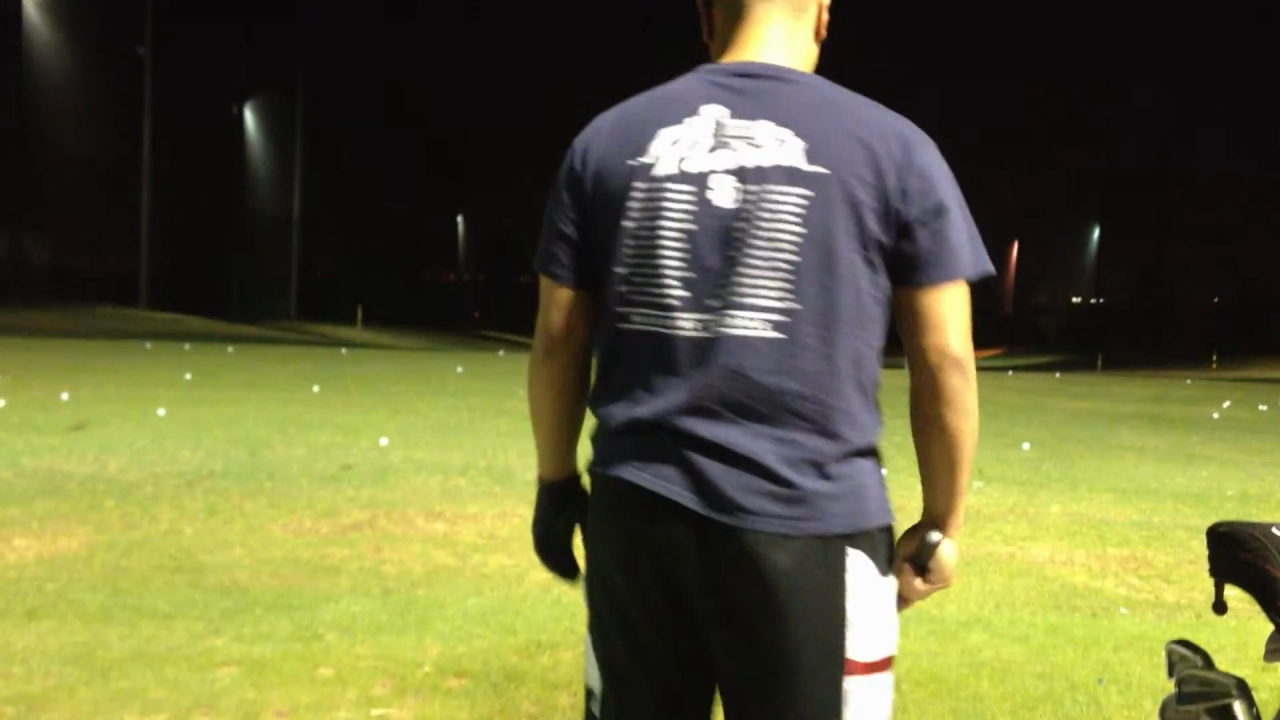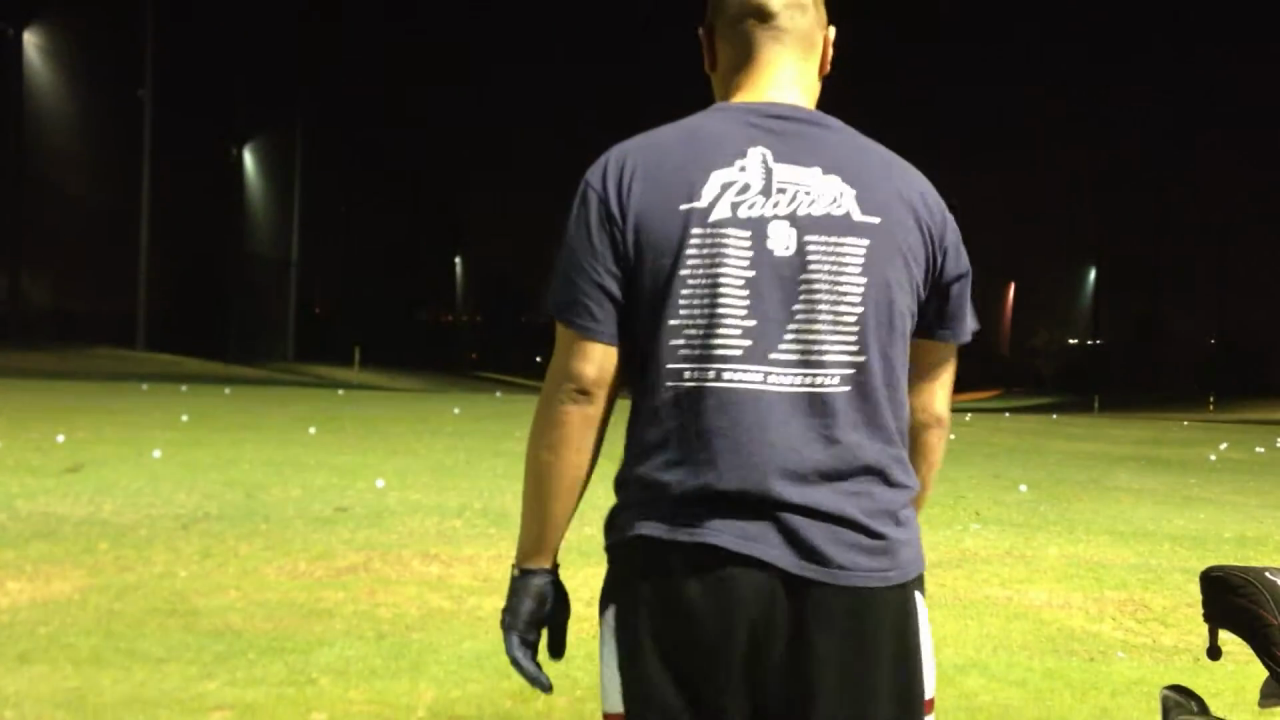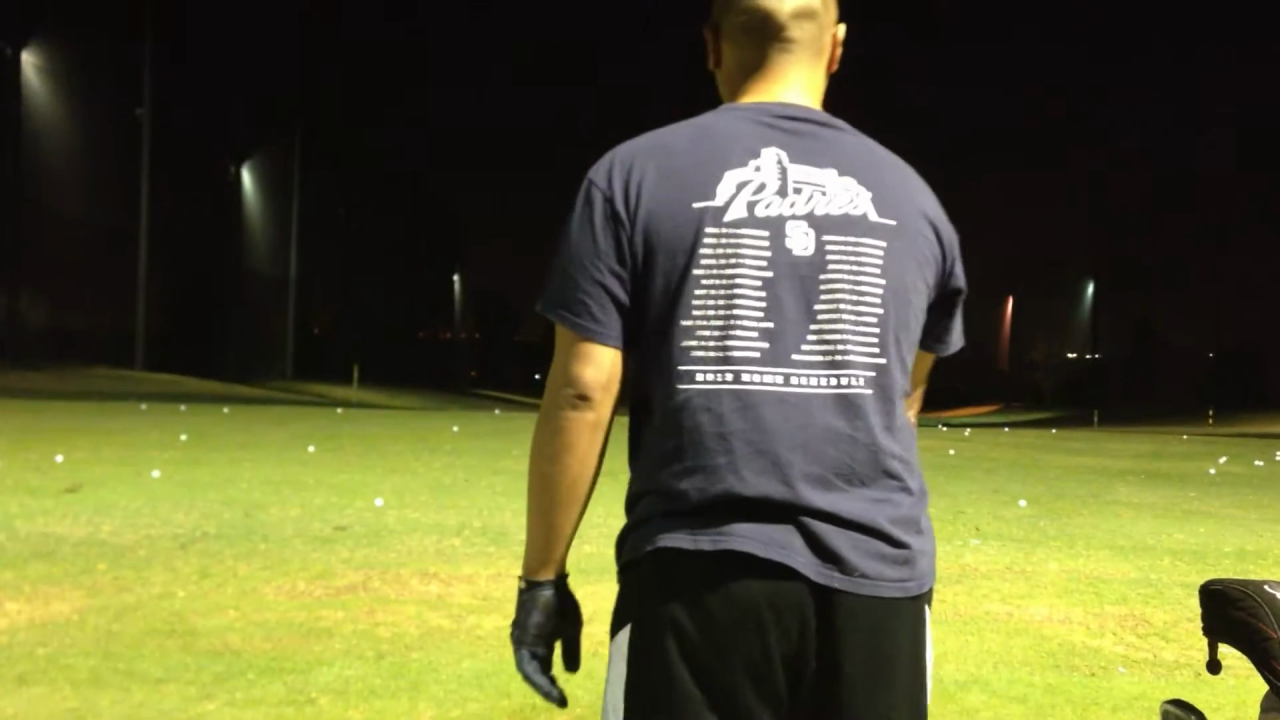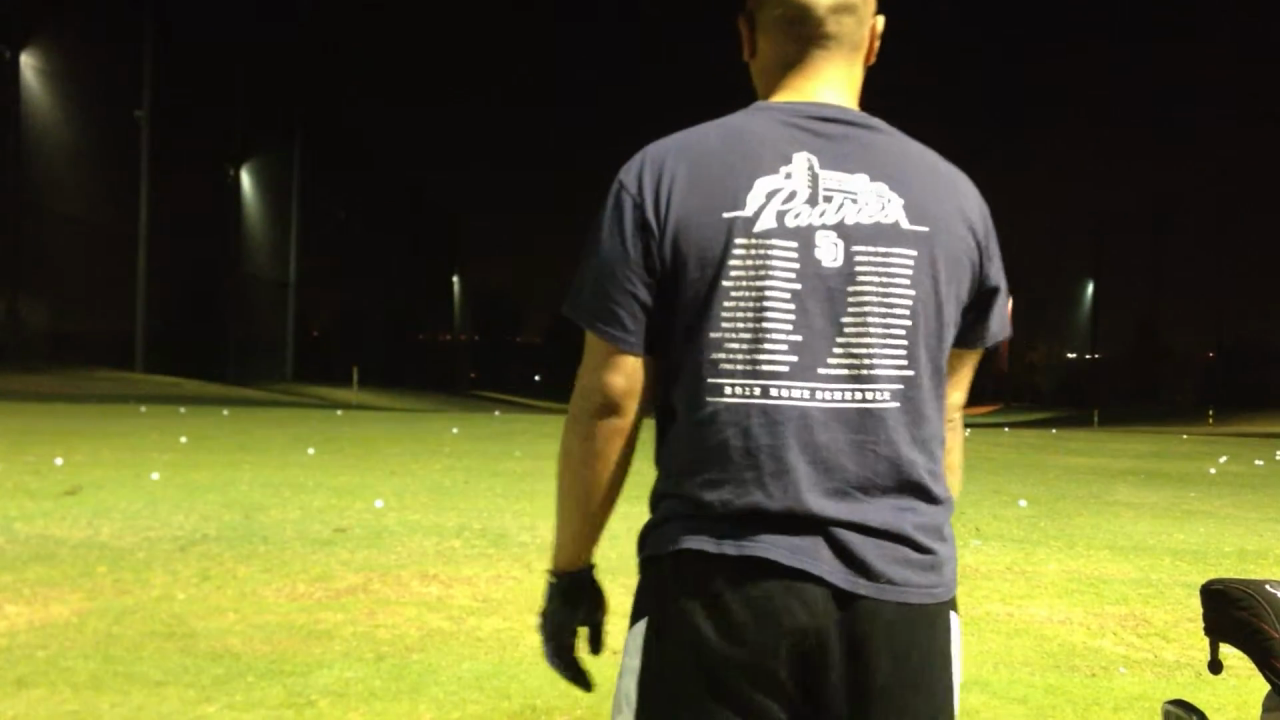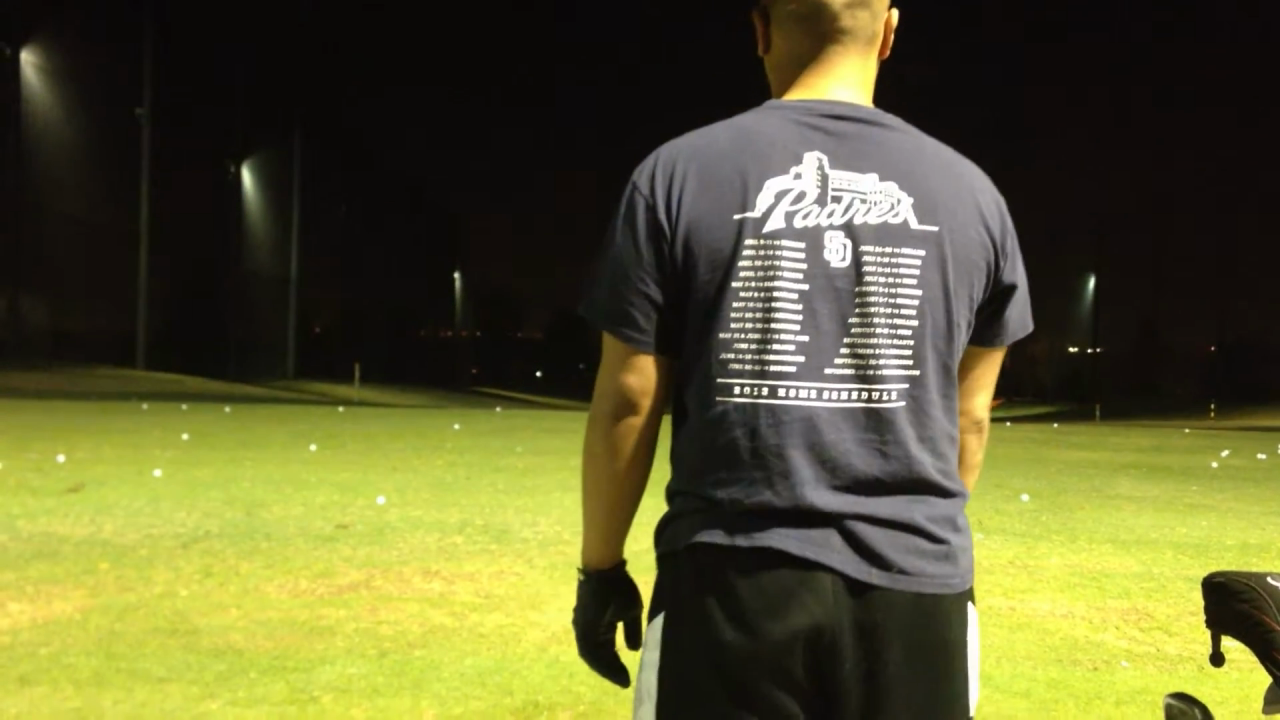
dt=0.3s
person 1, frame 1
left shoulder: (610, 135)
right shoulder: (893, 146)
left elbow: (559, 337)
right elbow: (946, 359)
left wrist: (557, 481)
right wrist: (940, 521)
left hip: (640, 508)
right hip: (810, 524)
person 1, frame 2
left shoulder: (628, 175)
right shoulder: (910, 193)
left elbow: (580, 389)
right elbow: (927, 414)
left wrist: (535, 566)
left hip: (676, 568)
right hip: (860, 574)
person 1, frame 3
left shoulder: (633, 176)
right shoulder: (912, 198)
left elbow: (582, 396)
left wrist: (543, 577)
left hip: (695, 579)
right hip: (877, 581)
person 1, frame 4
left shoulder: (665, 174)
right shoulder: (953, 197)
left elbow: (609, 403)
right elbow: (943, 415)
left wrist: (571, 571)
left hip: (714, 587)
right hip: (898, 593)
person 1, frame 5
left shoulder: (678, 175)
right shoulder: (969, 192)
left elbow: (627, 402)
right elbow: (968, 419)
left wrist: (600, 569)
left hip: (730, 585)
right hip: (913, 590)
